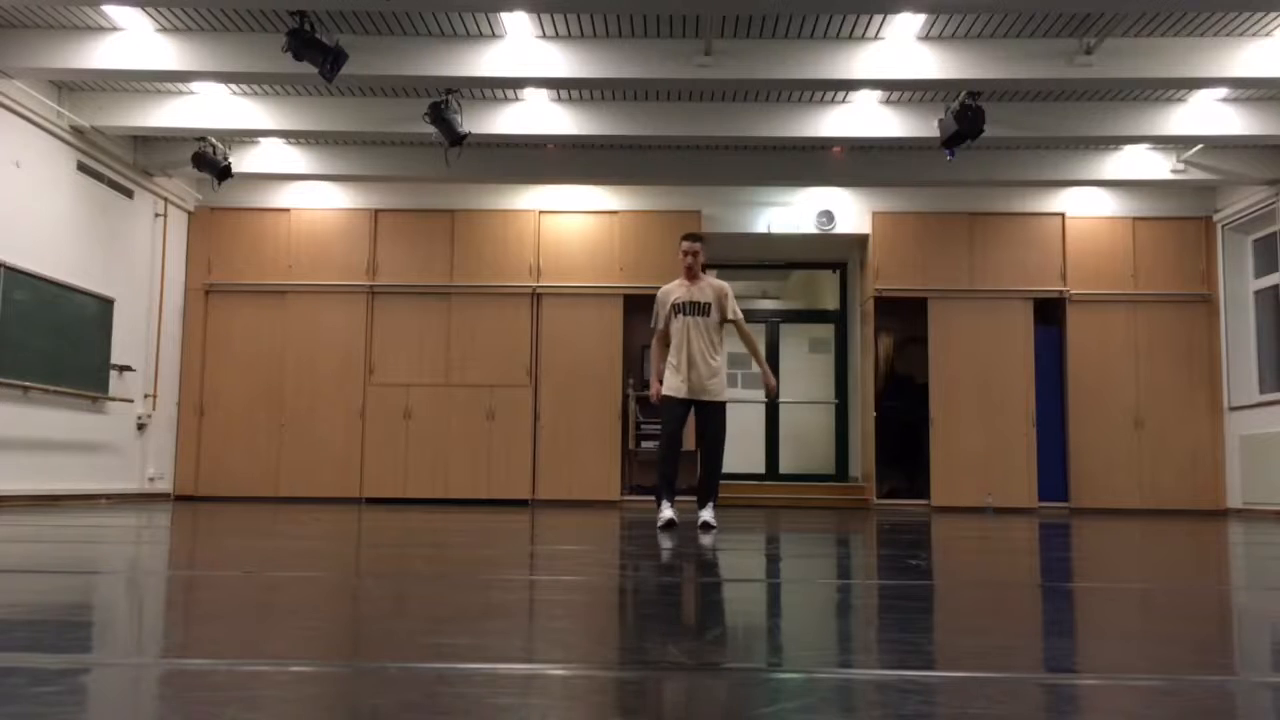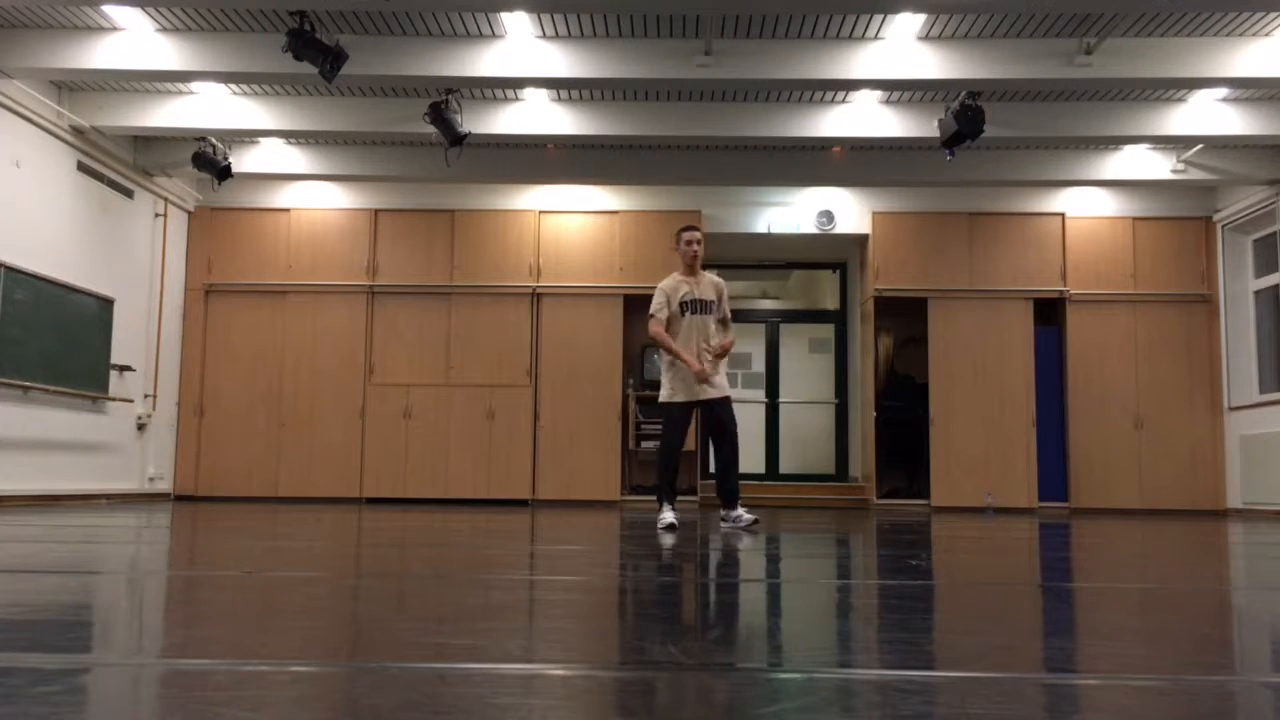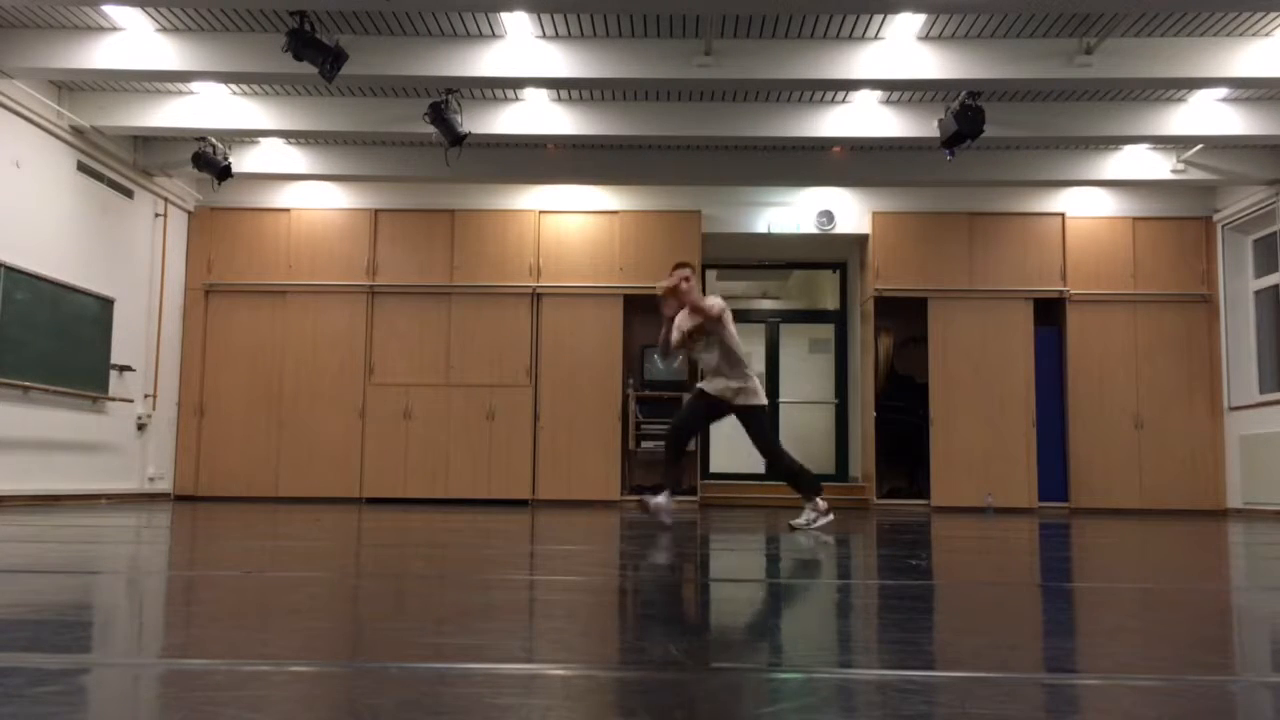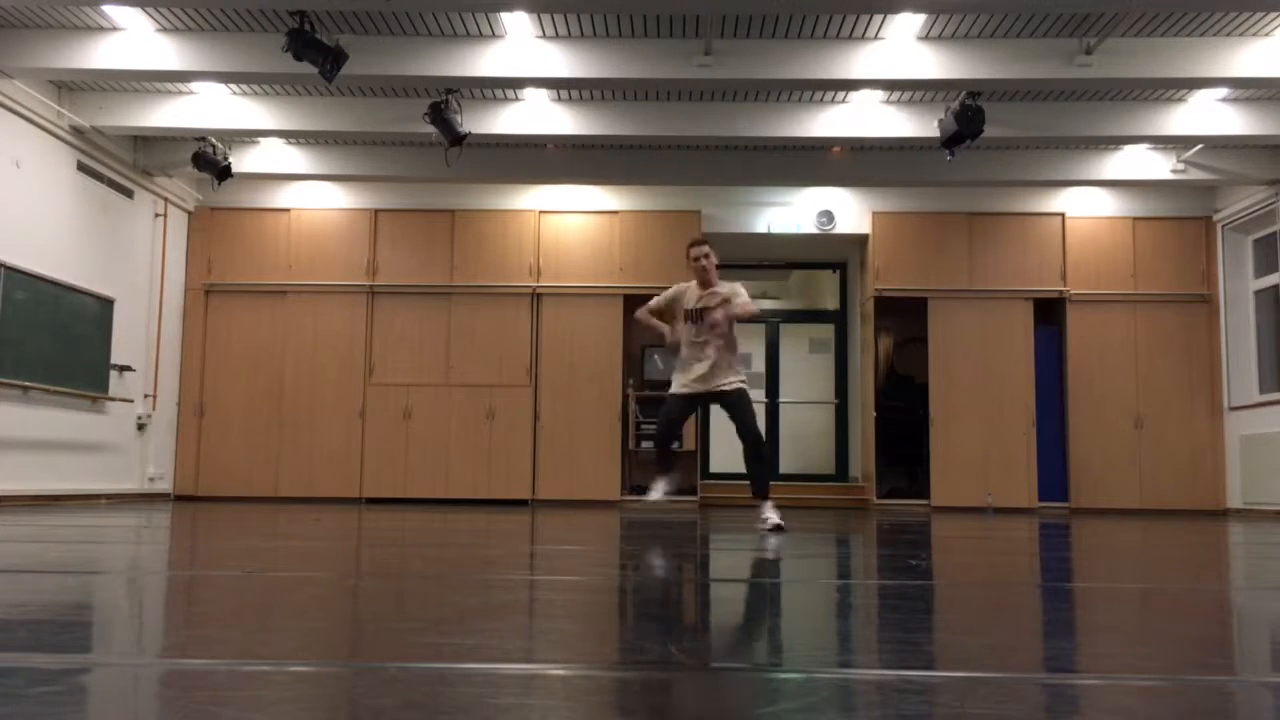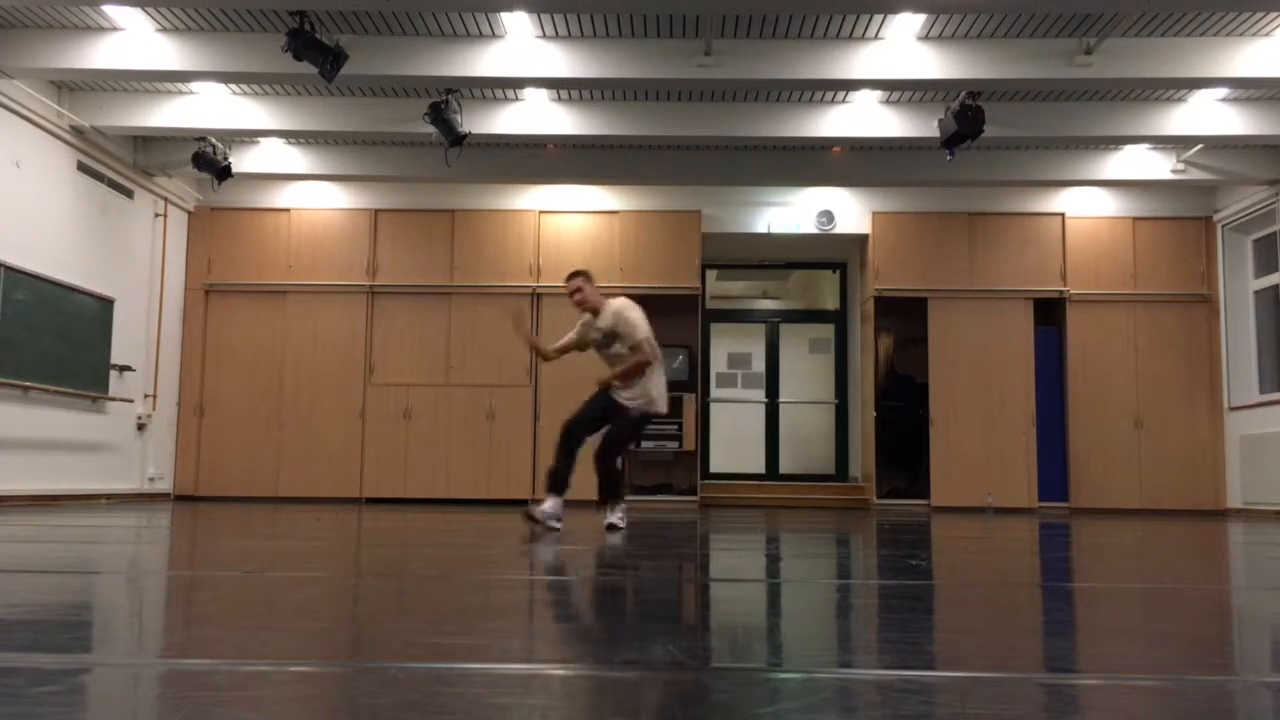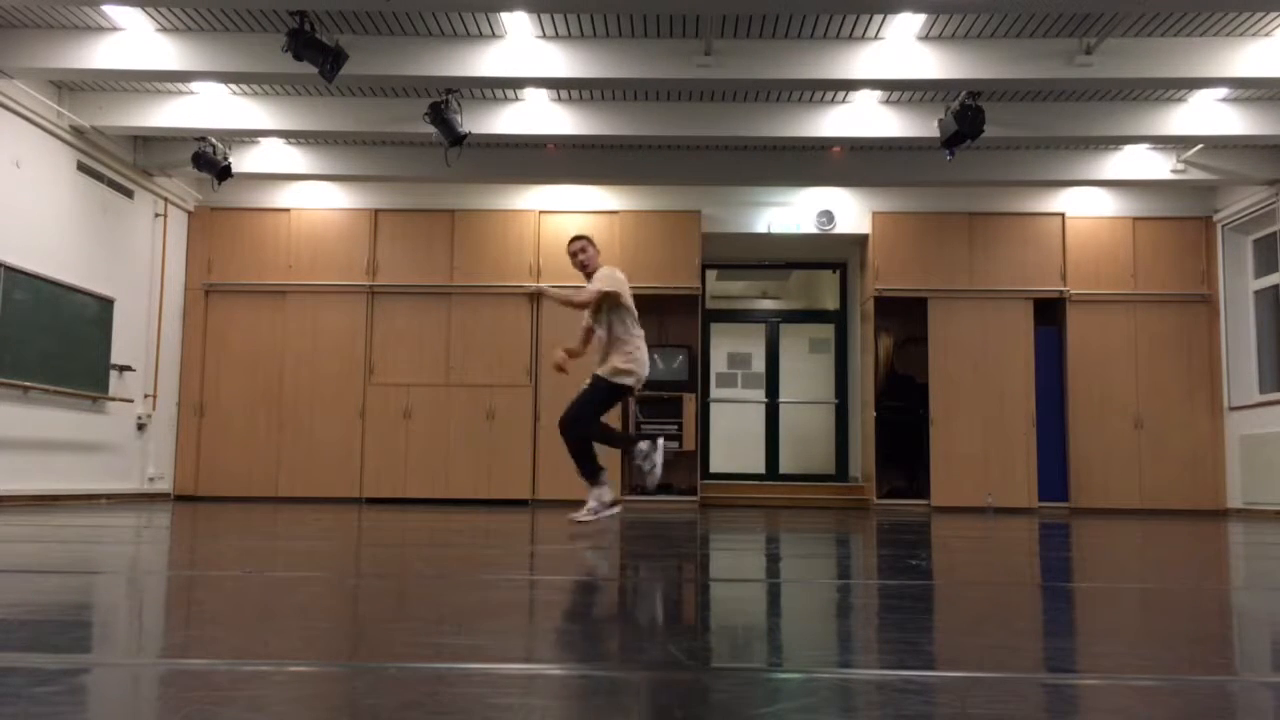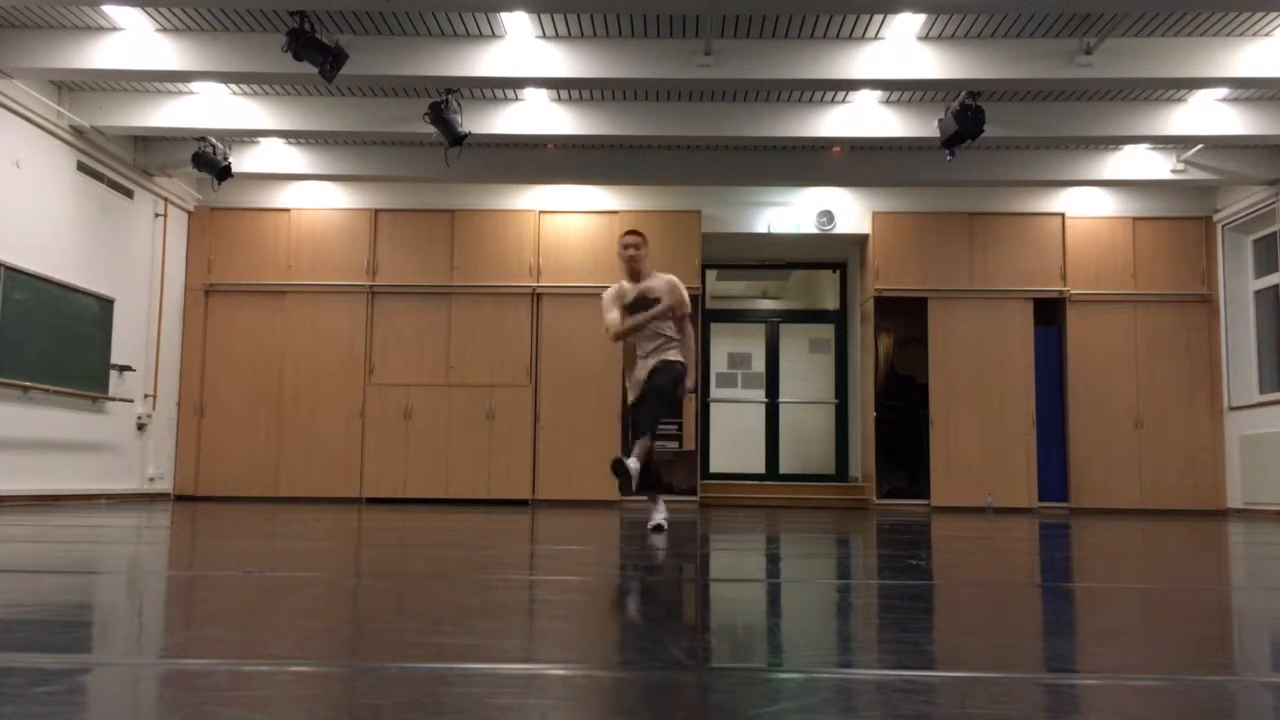
dt=0.7s
person 1, frame 1
left shoulder: (719, 289)
right shoulder: (666, 293)
left elbow: (742, 330)
right elbow: (659, 340)
left wrist: (765, 369)
right wrist: (655, 379)
left hip: (712, 383)
right hip: (676, 383)
left knee: (711, 446)
right knee: (669, 440)
left ankle: (706, 506)
right ankle: (666, 504)
person 1, frame 2
left shoulder: (717, 285)
right shoulder: (668, 287)
left elbow: (725, 324)
right elbow: (655, 330)
left wrist: (727, 342)
right wrist: (688, 360)
left hip: (713, 379)
right hip: (679, 380)
left knee: (727, 439)
right knee: (671, 443)
left ankle: (730, 508)
right ankle: (666, 507)
person 1, frame 3
left shoulder: (713, 304)
right shoulder: (682, 318)
left elbow: (712, 313)
right elbow: (665, 351)
left wrist: (683, 297)
right wrist: (668, 316)
left hip: (743, 388)
right hip: (713, 387)
left knee: (770, 451)
right knee: (677, 433)
left ankle: (816, 503)
right ankle: (666, 497)
person 1, frame 4
left shoulder: (733, 290)
right shoulder: (679, 293)
left elbow: (749, 312)
right elbow: (643, 313)
left wrist: (724, 314)
right wrist: (665, 329)
left hip: (726, 378)
right hip: (688, 378)
left knee: (752, 436)
right knee: (664, 434)
left ankle: (767, 506)
right ankle: (663, 476)
person 1, frame 5
left shoulder: (623, 310)
right shoulder: (585, 327)
left elbow: (648, 356)
right elbow: (548, 354)
left wrist: (612, 376)
right wrist: (527, 335)
left hip: (643, 396)
right hip: (614, 391)
left knee: (605, 455)
right knee: (570, 431)
left ankle: (615, 508)
right ankle: (553, 505)
person 1, frame 6
left shoulder: (607, 274)
right shoulder: (594, 285)
left elbow: (586, 302)
right elbow: (582, 344)
left wrist: (549, 291)
right wrist: (563, 353)
left hip: (624, 367)
right hip: (616, 367)
left knee: (571, 422)
right knee: (580, 421)
person 1, frame 7
left shoulder: (669, 284)
right shoulder: (612, 295)
left elbow: (686, 330)
right elbow: (615, 334)
left wrist: (690, 373)
right wrist: (657, 311)
left hip: (670, 360)
right hip: (641, 371)
left knee: (656, 390)
left ankle: (636, 460)
right ankle: (656, 504)
